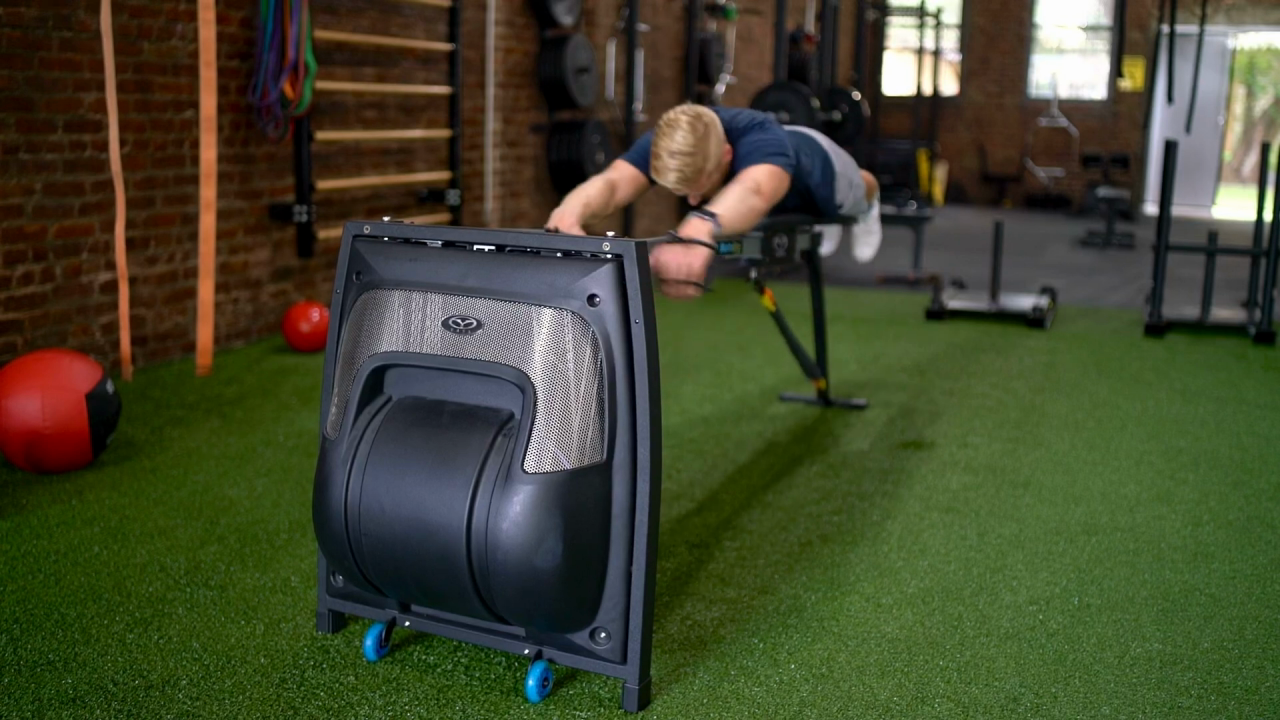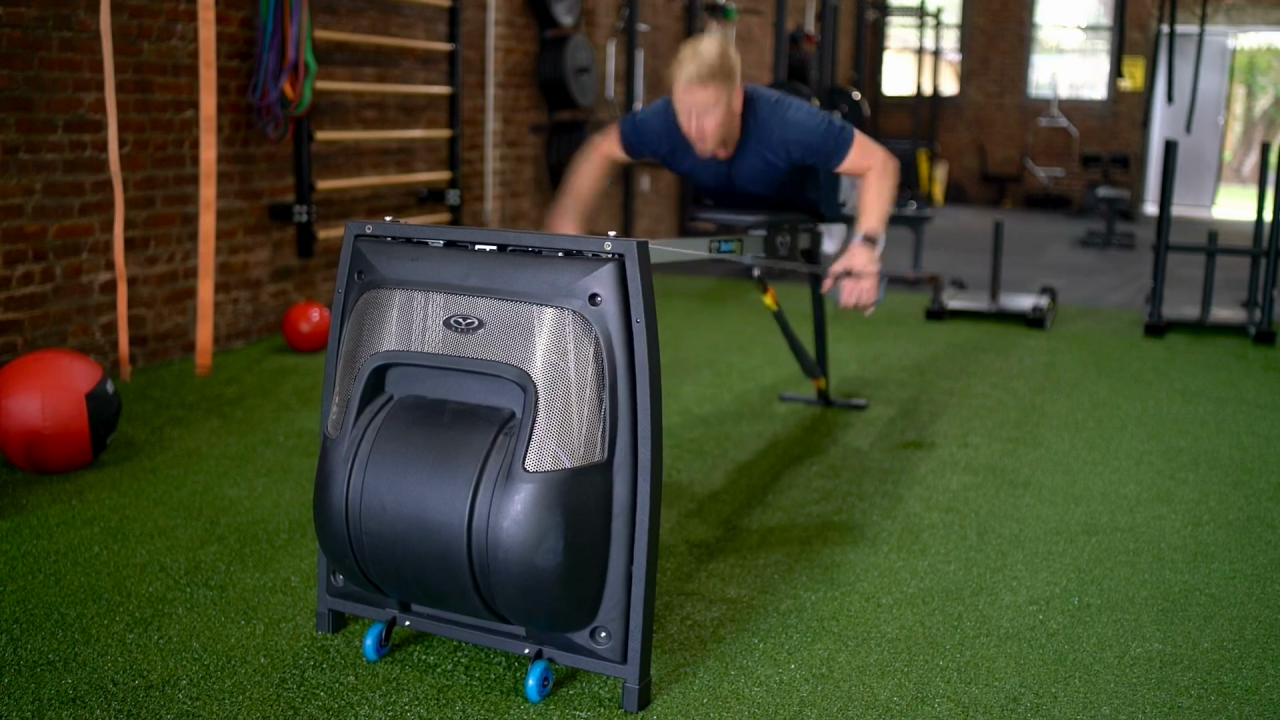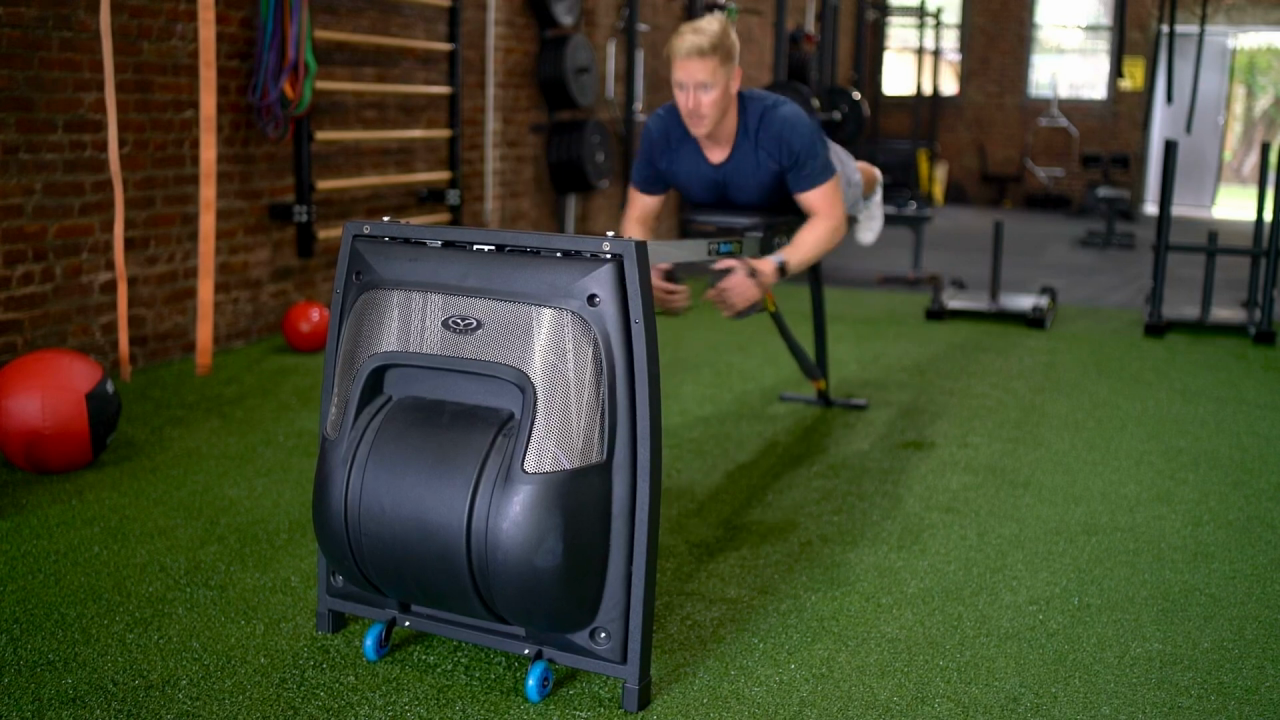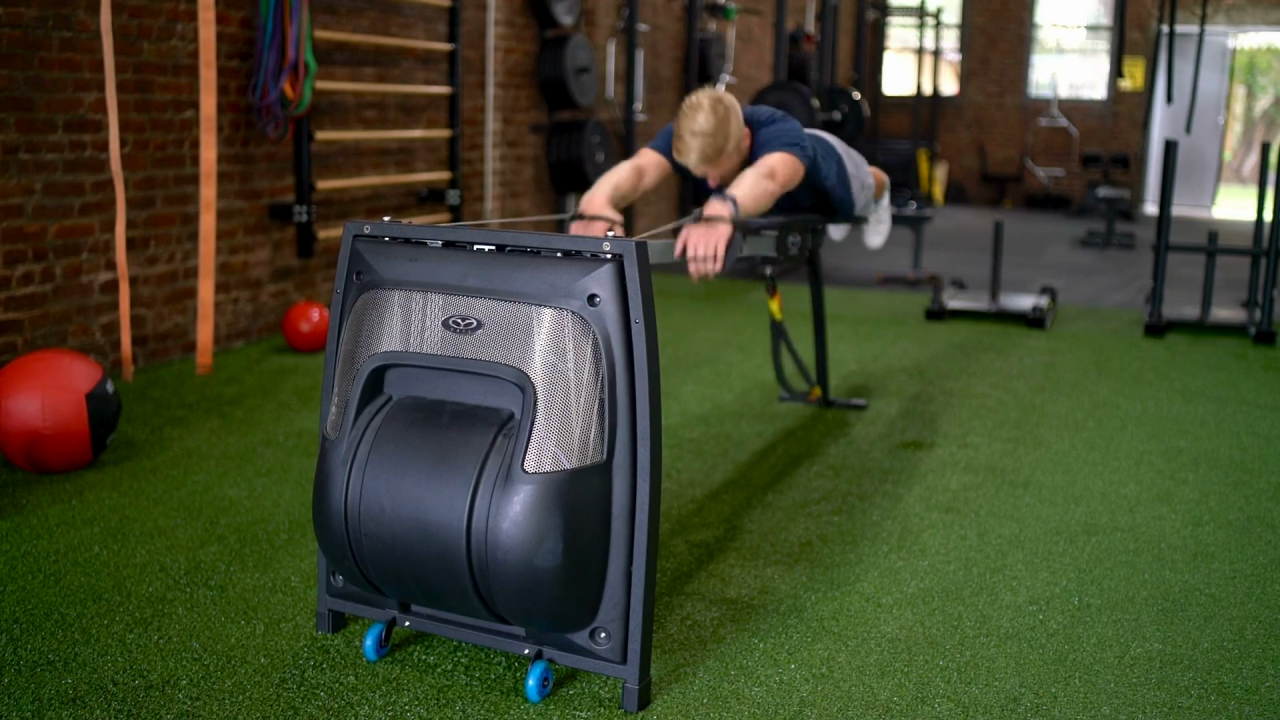
dt=0.4s
person 1, frame 1
left shoulder: (763, 144)
right shoulder: (662, 146)
left elbow: (753, 193)
right elbow: (611, 184)
left wrist: (698, 231)
right wrist: (563, 220)
left hip: (814, 167)
left knee: (855, 195)
left ankle: (868, 199)
person 1, frame 2
left shoulder: (788, 123)
right shoulder: (660, 122)
left elbow: (880, 165)
right elbow: (601, 151)
left wrist: (866, 246)
right wrist: (569, 224)
left hip: (806, 195)
right hip: (746, 210)
person 1, frame 3
left shoulder: (787, 126)
right shoulder: (660, 133)
left elbow: (830, 219)
right elbow: (638, 217)
left wrist: (771, 269)
left hip: (810, 192)
left ankle: (868, 182)
person 1, frame 4
left shoulder: (779, 135)
right shoulder: (684, 139)
left elbow: (766, 178)
right elbow: (636, 170)
left wrist: (720, 213)
right wrist: (594, 206)
left hip: (826, 178)
